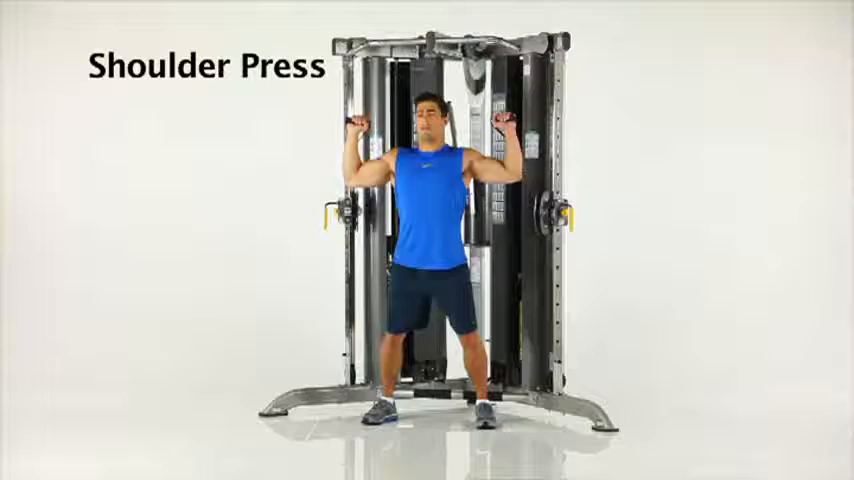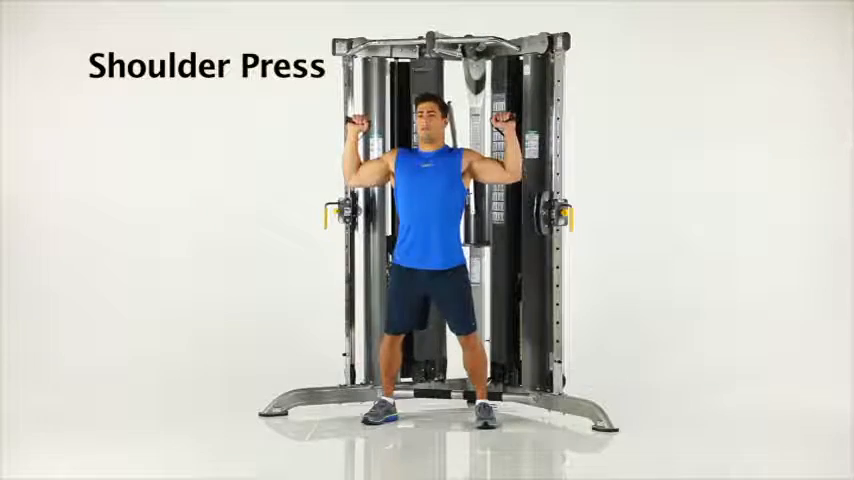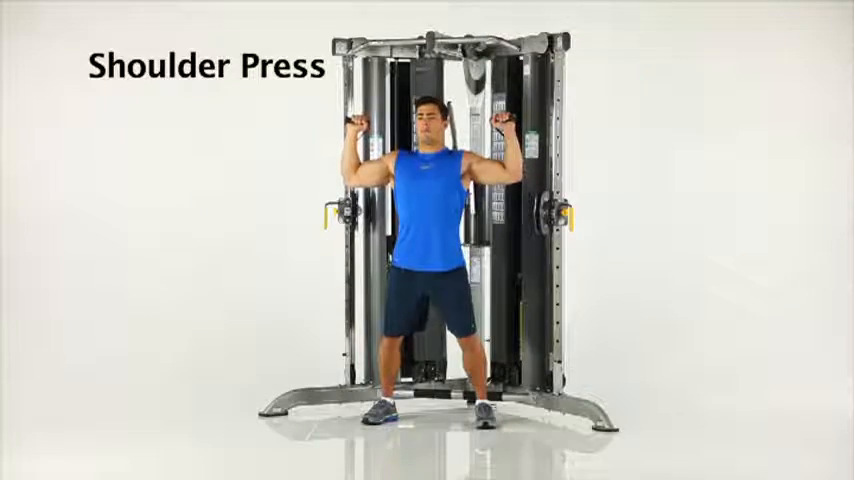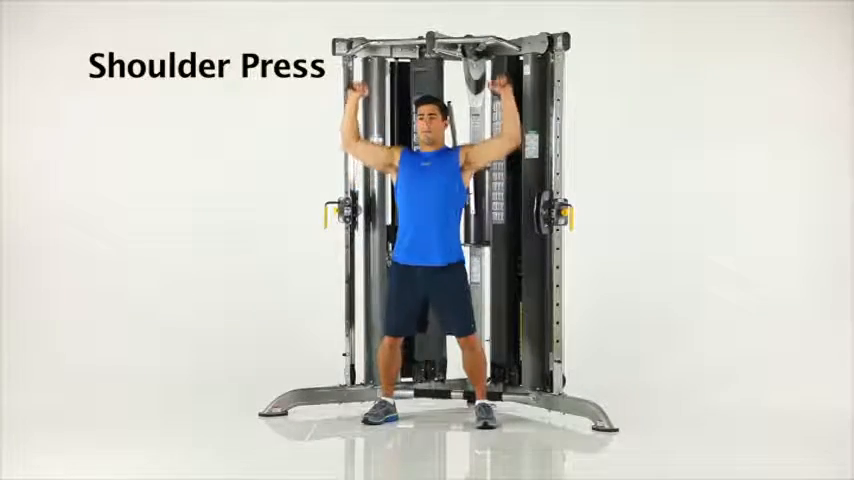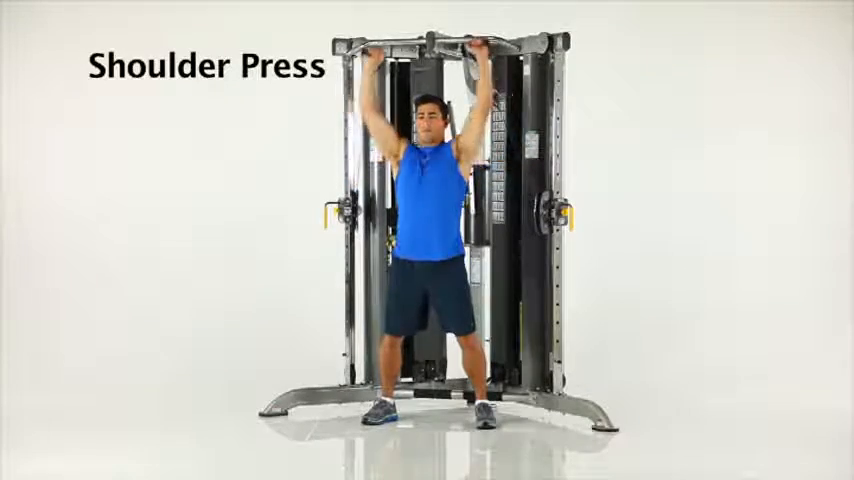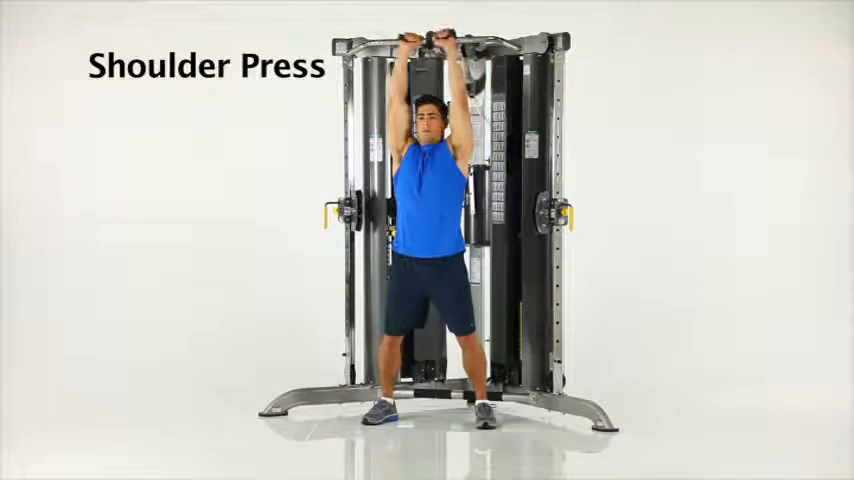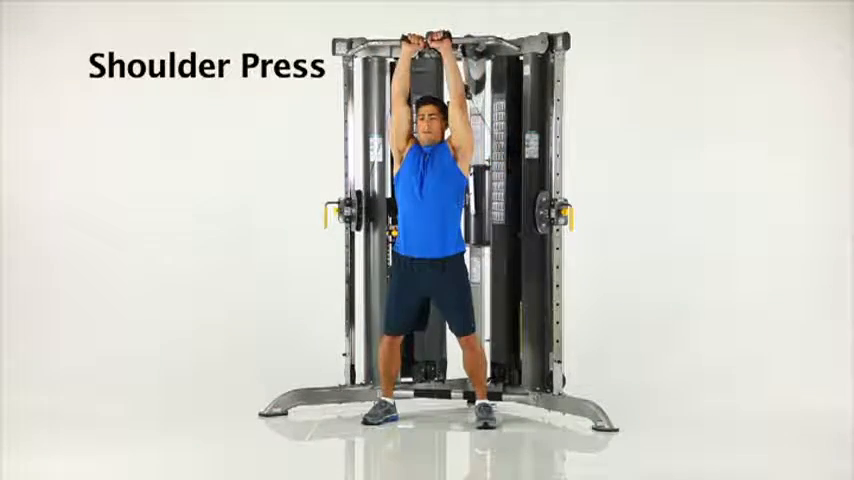
dt=0.3s
person 1, frame 1
left shoulder: (464, 159)
right shoulder: (396, 159)
left elbow: (512, 173)
right elbow: (352, 177)
left wrist: (509, 133)
right wrist: (352, 135)
left hip: (451, 266)
right hip: (407, 266)
left knee: (469, 336)
right knee: (393, 334)
left ankle: (482, 402)
right ankle: (386, 401)
person 1, frame 2
left shoulder: (463, 160)
right shoulder: (396, 159)
left elbow: (512, 174)
right elbow: (351, 177)
left wrist: (509, 132)
right wrist: (352, 135)
left hip: (449, 266)
right hip: (406, 266)
left knee: (469, 337)
right knee: (392, 335)
left ankle: (482, 402)
right ankle: (386, 401)
person 1, frame 3
left shoulder: (463, 162)
right shoulder: (396, 161)
left elbow: (512, 174)
right elbow: (351, 177)
left wrist: (509, 133)
right wrist: (351, 135)
left hip: (449, 268)
right hip: (405, 267)
left knee: (468, 338)
right knee: (391, 337)
left ankle: (482, 403)
right ankle: (386, 401)
person 1, frame 4
left shoulder: (462, 159)
right shoulder: (398, 159)
left elbow: (509, 140)
right elbow: (352, 144)
left wrist: (506, 96)
right wrist: (354, 100)
left hip: (448, 266)
right hip: (405, 265)
left knee: (468, 338)
right knee: (391, 337)
left ankle: (482, 403)
right ankle: (386, 401)
person 1, frame 5
left shoulder: (458, 153)
right shoulder: (400, 153)
left elbow: (483, 106)
right elbow: (369, 112)
left wrist: (483, 60)
right wrist: (369, 67)
left hip: (448, 263)
right hip: (405, 262)
left knee: (467, 337)
right knee: (392, 337)
left ankle: (482, 403)
right ankle: (386, 401)
person 1, frame 6
left shoulder: (456, 151)
right shoulder: (402, 151)
left elbow: (460, 100)
right elbow: (395, 100)
left wrist: (451, 51)
right wrist: (404, 52)
left hip: (448, 262)
right hip: (405, 262)
left knee: (467, 336)
right knee: (391, 336)
left ankle: (482, 402)
right ankle: (386, 401)
person 1, frame 7
left shoulder: (456, 152)
right shoulder: (403, 152)
left elbow: (458, 101)
right elbow: (398, 101)
left wrist: (446, 52)
right wrist: (406, 53)
left hip: (448, 264)
right hip: (406, 262)
left knee: (468, 337)
right knee: (391, 336)
left ankle: (482, 402)
right ankle: (386, 401)
